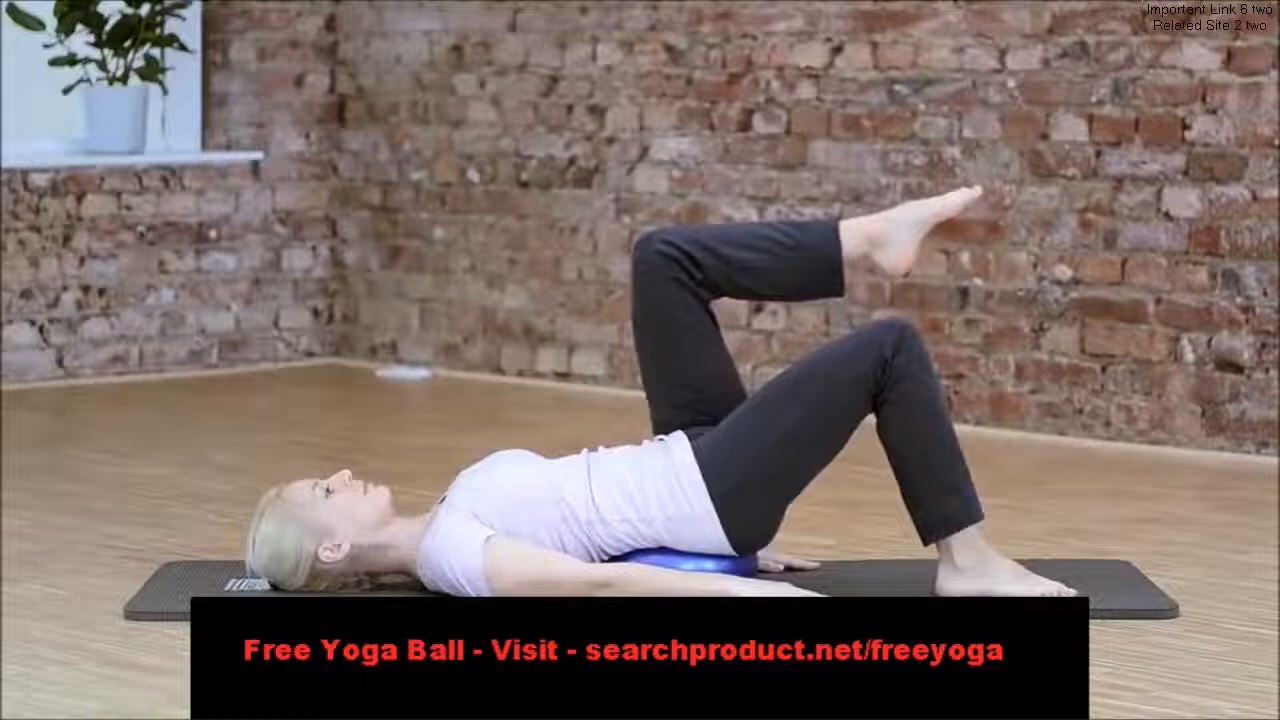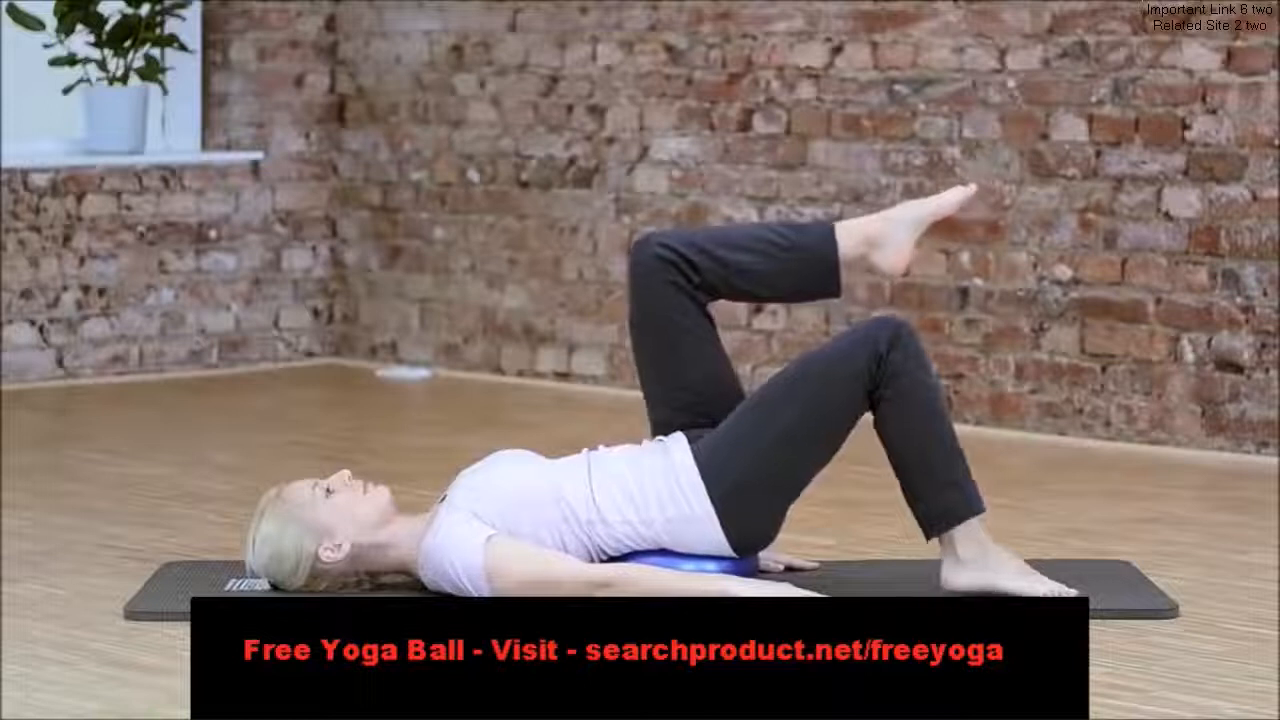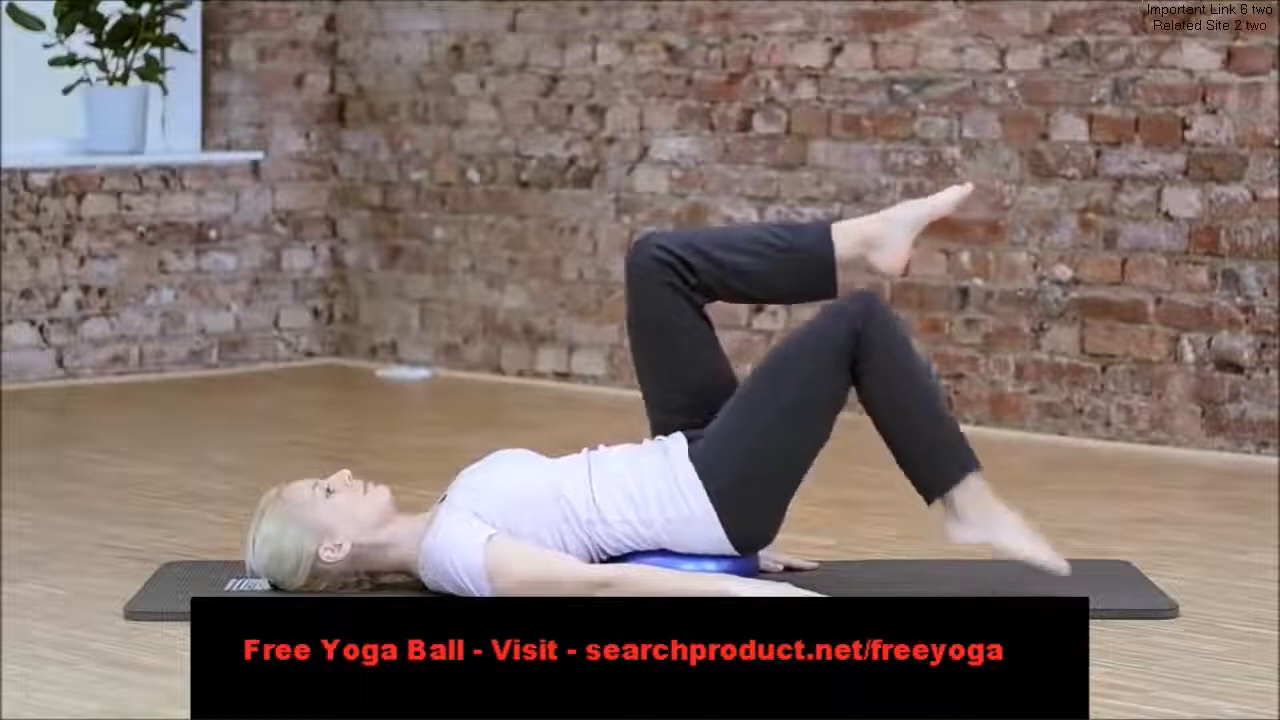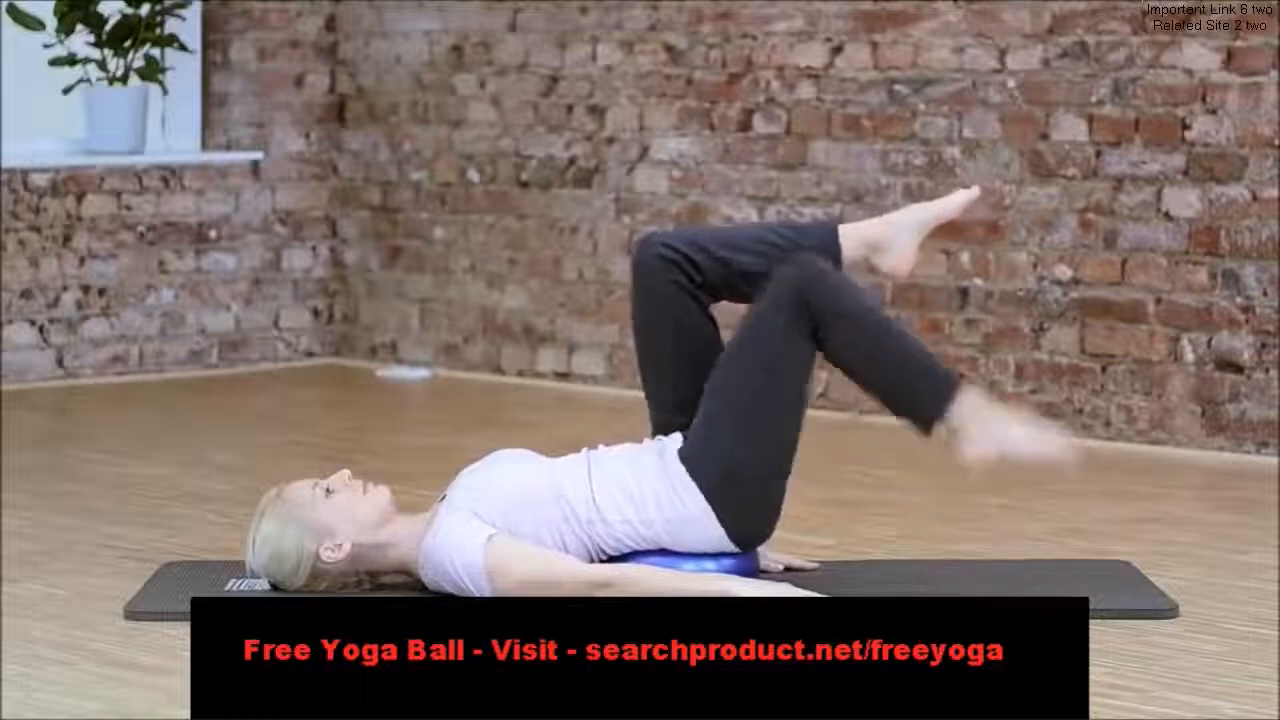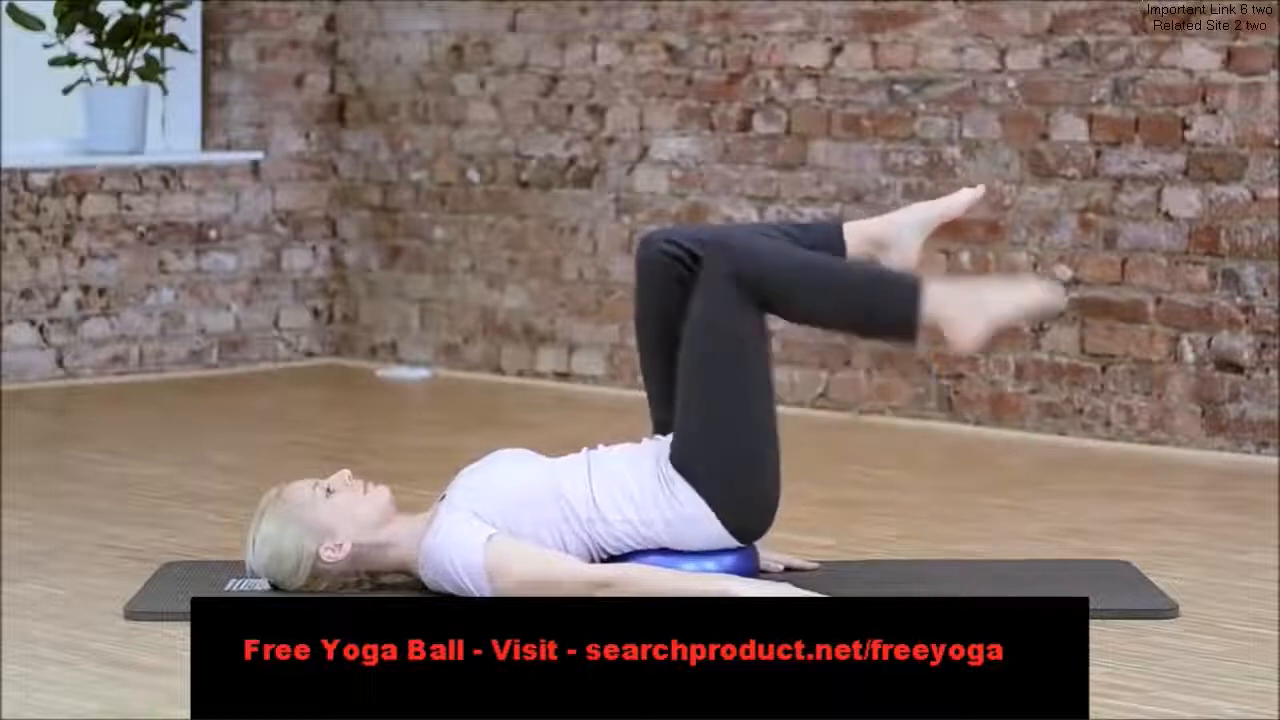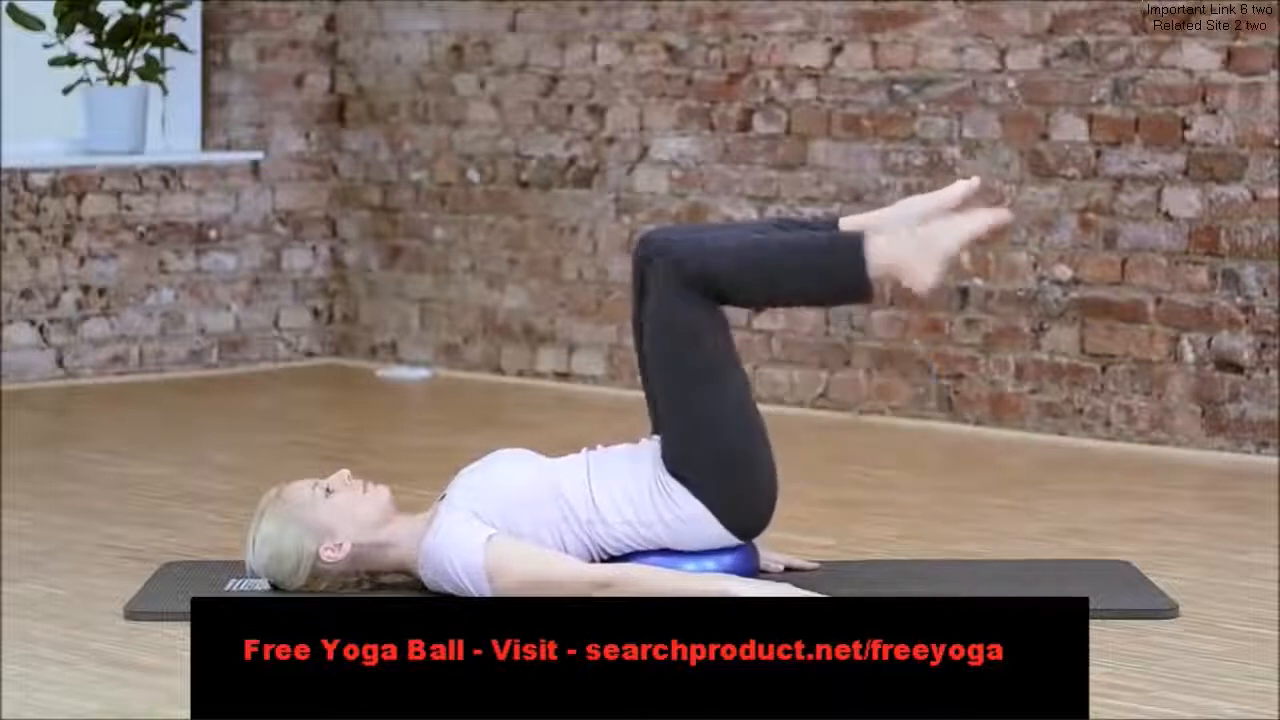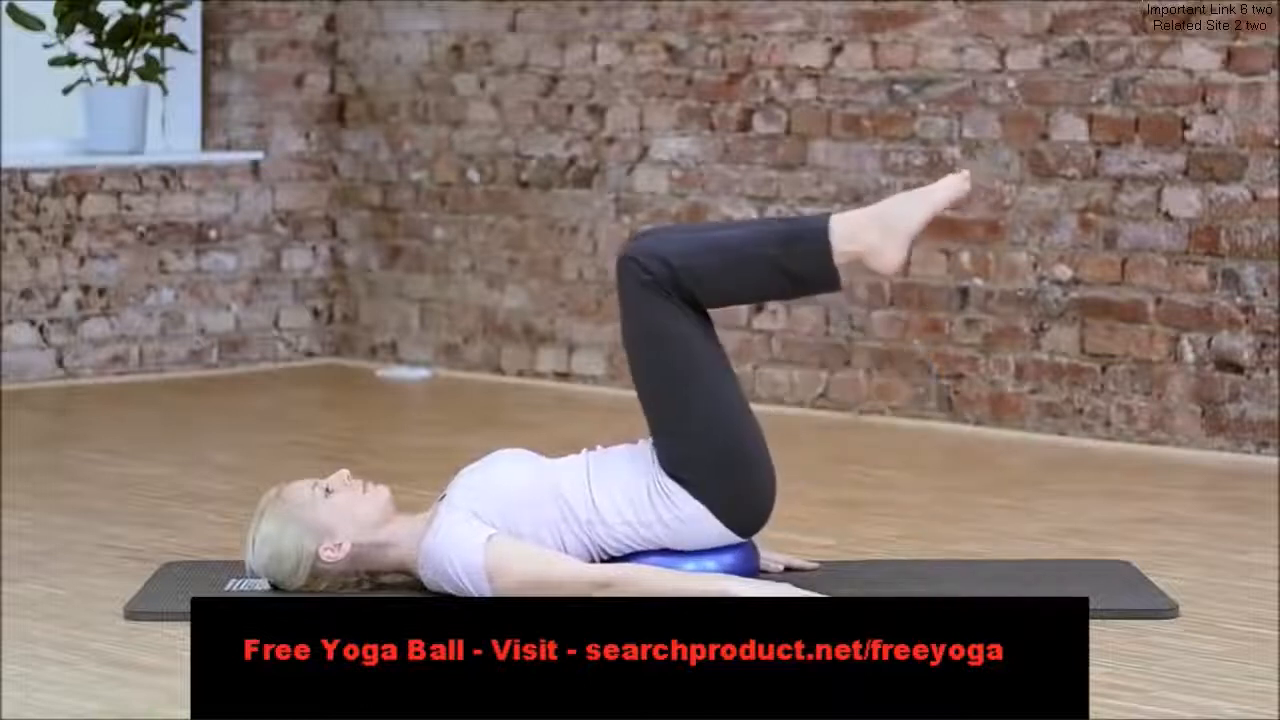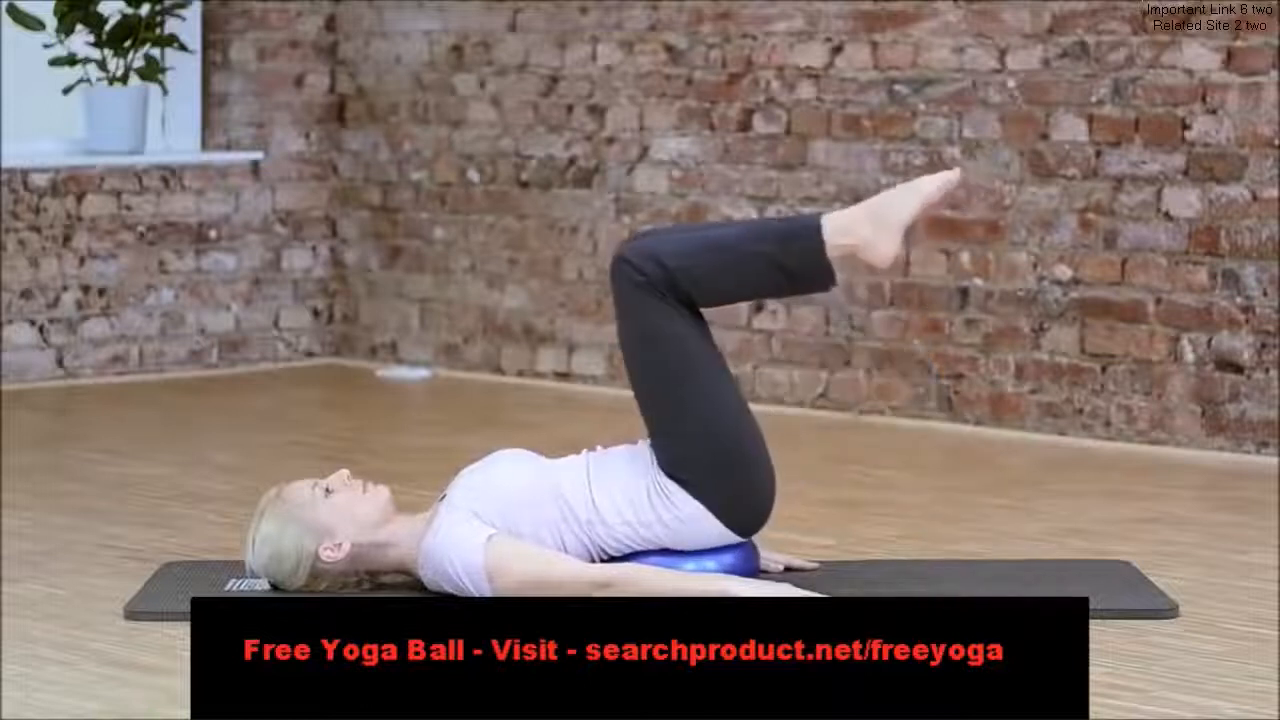
dt=0.2s
person 1, frame 1
left shoulder: (450, 516)
right shoulder: (448, 555)
right elbow: (599, 581)
right wrist: (749, 592)
left hip: (686, 457)
right hip: (715, 488)
left knee: (663, 256)
right knee: (888, 348)
left ankle: (869, 238)
right ankle: (965, 558)
person 1, frame 2
left shoulder: (448, 517)
right shoulder: (448, 554)
right elbow: (600, 583)
right wrist: (749, 592)
left hip: (686, 461)
right hip: (715, 491)
left knee: (660, 258)
right knee: (883, 344)
left ankle: (863, 239)
right ankle: (967, 550)
person 1, frame 3
left shoulder: (451, 520)
right shoulder: (449, 554)
right elbow: (600, 584)
right wrist: (750, 591)
left hip: (685, 460)
right hip: (713, 491)
left knee: (658, 260)
right knee: (858, 320)
left ankle: (861, 238)
right ankle: (969, 507)
person 1, frame 4
left shoulder: (449, 520)
right shoulder: (447, 554)
right elbow: (598, 583)
right wrist: (754, 591)
left hip: (681, 467)
right hip: (712, 490)
left knee: (662, 258)
right knee: (802, 284)
left ankle: (869, 240)
right ankle: (966, 417)
person 1, frame 5
left shoulder: (450, 517)
right shoulder: (448, 553)
right elbow: (600, 583)
right wrist: (754, 593)
left hip: (683, 481)
right hip: (710, 493)
left knee: (669, 255)
right knee: (734, 268)
left ankle: (875, 240)
right ankle: (942, 306)
person 1, frame 6
left shoulder: (451, 516)
right shoulder: (448, 552)
right elbow: (599, 582)
right wrist: (752, 592)
left hip: (682, 487)
right hip: (710, 493)
left knee: (662, 254)
right knee: (681, 266)
left ankle: (873, 233)
right ankle: (892, 258)
person 1, frame 7
left shoulder: (448, 518)
right shoulder: (446, 552)
right elbow: (597, 582)
right wrist: (749, 591)
left hip: (686, 488)
right hip: (710, 492)
left knee: (652, 261)
right knee: (649, 268)
left ankle: (856, 234)
right ankle: (855, 240)
person 1, frame 8
left shoulder: (450, 517)
right shoulder: (447, 553)
right elbow: (598, 582)
right wrist: (747, 591)
left hip: (689, 491)
right hip: (712, 492)
left knee: (649, 266)
right knee: (642, 269)
left ankle: (849, 232)
right ankle: (849, 232)
